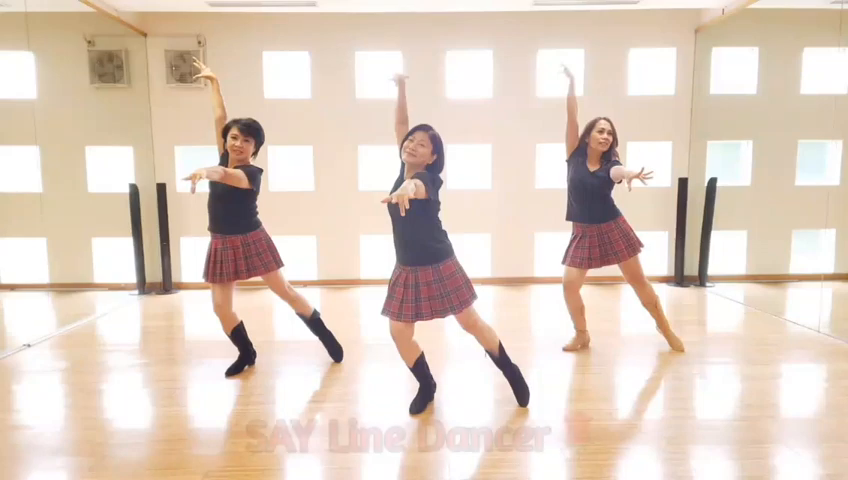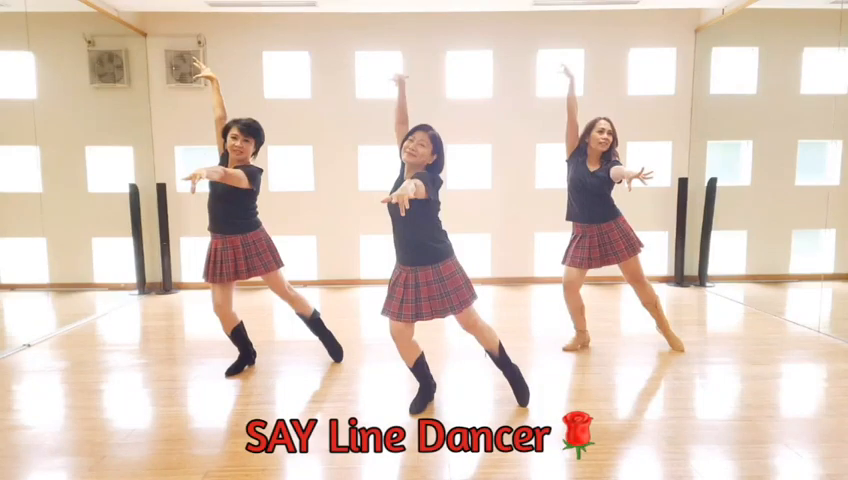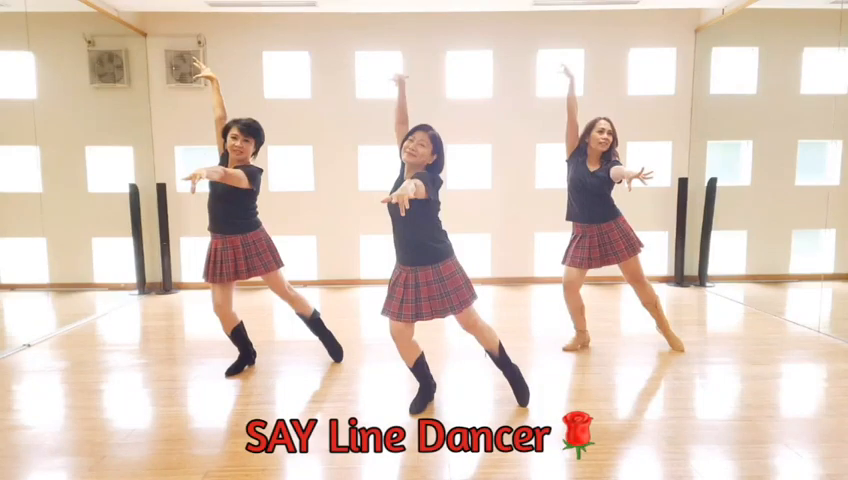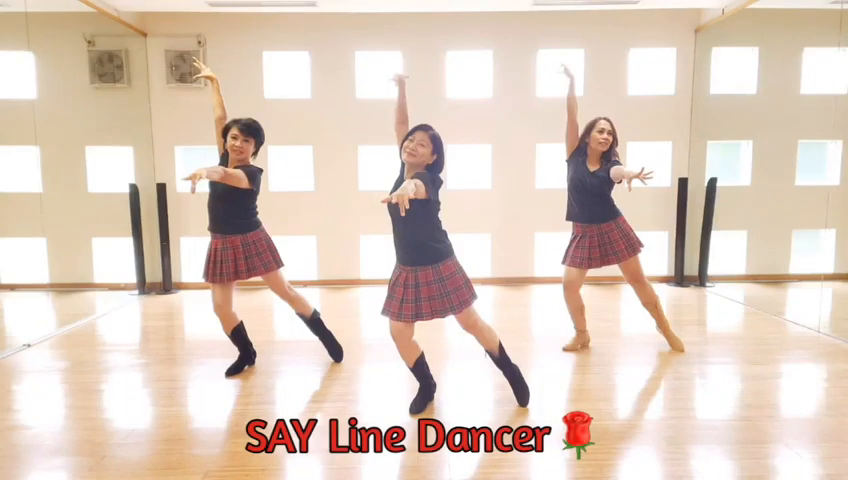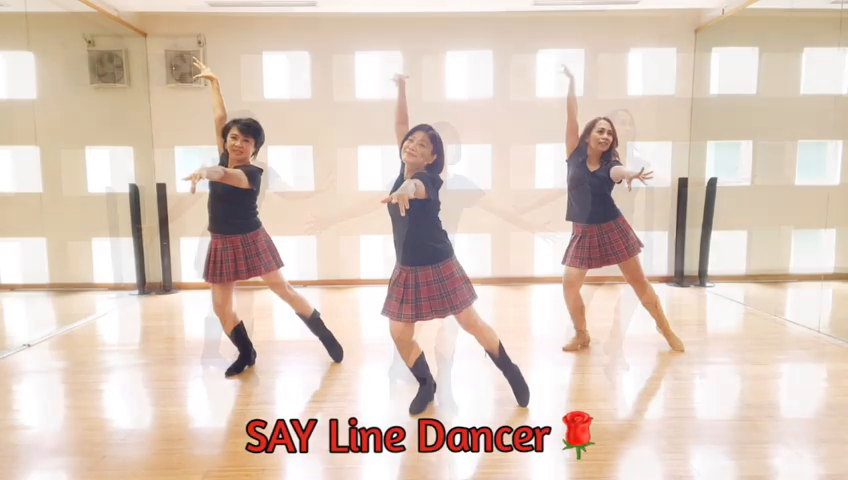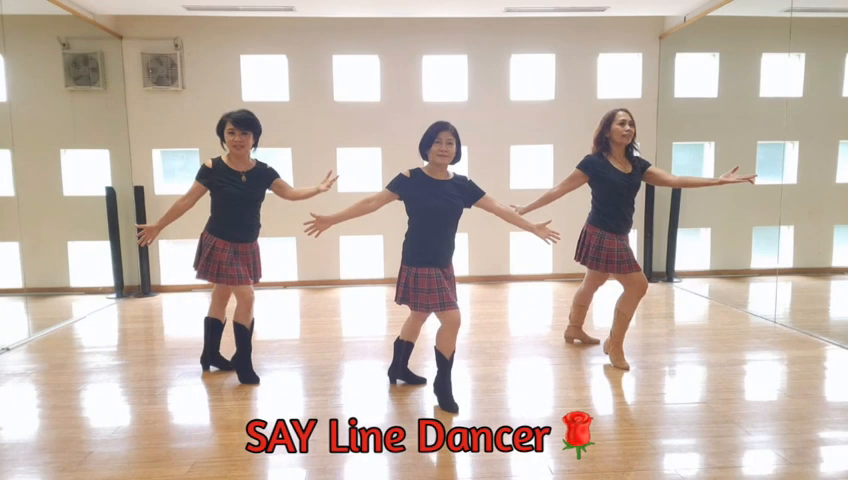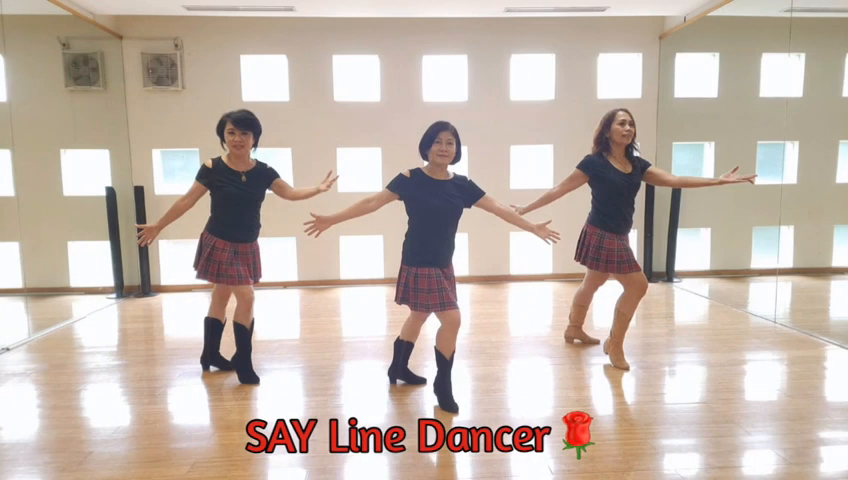
dt=0.7s
person 1, frame 1
left shoulder: (428, 179)
right shoulder: (404, 171)
left elbow: (418, 187)
right elbow: (400, 125)
left wrist: (407, 188)
right wrist: (401, 88)
left hip: (439, 266)
right hip: (407, 269)
left knee: (471, 323)
right knee: (399, 333)
left ankle: (512, 373)
right ankle: (426, 386)
person 1, frame 2
left shoulder: (427, 179)
right shoulder: (404, 171)
left elbow: (418, 187)
right elbow: (400, 125)
left wrist: (407, 188)
right wrist: (401, 89)
left hip: (439, 266)
right hip: (407, 269)
left knee: (471, 323)
right knee: (399, 333)
left ankle: (512, 373)
right ankle: (427, 386)
person 1, frame 3
left shoulder: (428, 179)
right shoulder: (404, 171)
left elbow: (418, 188)
right elbow: (400, 125)
left wrist: (407, 188)
right wrist: (401, 88)
left hip: (439, 267)
right hip: (407, 269)
left knee: (471, 323)
right knee: (399, 333)
left ankle: (511, 373)
right ankle: (426, 386)
person 1, frame 4
left shoulder: (428, 179)
right shoulder: (404, 172)
left elbow: (418, 188)
right elbow: (400, 125)
left wrist: (407, 189)
right wrist: (401, 89)
left hip: (439, 266)
right hip: (408, 270)
left knee: (471, 323)
right knee: (399, 332)
left ankle: (511, 372)
right ankle: (427, 386)
person 1, frame 5
left shoulder: (428, 179)
right shoulder: (404, 172)
left wrist: (406, 190)
left hip: (439, 266)
right hip: (408, 270)
left knee: (471, 323)
right knee: (399, 332)
left ankle: (511, 372)
right ankle: (426, 385)
person 1, frame 6
left shoulder: (462, 184)
right shoulder: (410, 179)
left elbow: (498, 208)
right elbow: (372, 202)
left wrist: (532, 227)
right wrist: (331, 219)
left hip: (442, 265)
right hip: (418, 264)
left knee: (418, 316)
right knee: (451, 319)
left ankle: (398, 368)
right ankle: (443, 384)
person 1, frame 7
left shoulder: (462, 185)
right shoulder: (410, 179)
left elbow: (497, 208)
right elbow: (372, 202)
left wrist: (532, 227)
right wrist: (331, 219)
left hip: (443, 265)
right hip: (418, 264)
left knee: (419, 316)
right knee: (451, 319)
left ankle: (398, 368)
right ankle: (443, 384)
person 2, frame 1
left shoulder: (252, 173)
right shoulder: (225, 160)
left elbow: (226, 176)
right elbow: (220, 118)
left wrist: (206, 171)
right wrist: (214, 82)
left hip: (250, 240)
right hip: (222, 243)
left knee: (284, 291)
right knee: (221, 307)
left ankle: (325, 336)
right ankle: (246, 353)
person 2, frame 2
left shoulder: (252, 173)
right shoulder: (225, 160)
left elbow: (226, 176)
right elbow: (220, 118)
left wrist: (206, 171)
right wrist: (214, 82)
left hip: (250, 240)
right hip: (223, 243)
left knee: (284, 291)
right knee: (221, 307)
left ankle: (326, 336)
right ankle: (246, 353)
person 2, frame 3
left shoulder: (252, 173)
right shoulder: (225, 159)
left elbow: (226, 176)
right elbow: (220, 117)
left wrist: (205, 171)
right wrist: (214, 82)
left hip: (250, 240)
right hip: (222, 244)
left knee: (285, 291)
right knee: (221, 306)
left ankle: (326, 336)
right ankle: (246, 353)
person 2, frame 4
left shoulder: (252, 173)
right shoulder: (224, 160)
left elbow: (226, 176)
right elbow: (220, 118)
left wrist: (206, 171)
right wrist: (214, 82)
left hip: (250, 240)
right hip: (222, 244)
left knee: (284, 291)
right knee: (221, 306)
left ankle: (326, 336)
right ankle: (246, 353)
person 2, frame 5
left shoulder: (253, 173)
right shoulder: (224, 161)
left elbow: (226, 176)
right elbow: (220, 118)
left wrist: (206, 172)
right wrist: (214, 82)
left hip: (249, 240)
right hip: (222, 244)
left knee: (284, 290)
right knee: (221, 306)
left ankle: (326, 336)
right ankle: (246, 353)
person 2, frame 6
left shoulder: (264, 172)
right shoulder: (212, 168)
left elbow: (290, 193)
right elbow: (187, 201)
left wrist: (318, 189)
right wrist: (158, 225)
left hip: (247, 247)
right hip: (219, 244)
left knee: (222, 297)
right knee: (245, 297)
left ankle: (211, 354)
right ankle: (243, 362)
person 2, frame 7
left shoulder: (264, 172)
right shoulder: (212, 168)
left elbow: (290, 193)
right elbow: (187, 200)
left wrist: (317, 189)
right wrist: (158, 225)
left hip: (247, 247)
right hip: (219, 244)
left knee: (221, 297)
right knee: (245, 296)
left ankle: (211, 355)
right ankle: (243, 362)
person 3, frame 1
left shoulder: (610, 165)
right shoulder: (575, 156)
left elbow: (619, 172)
right elbow: (571, 117)
left wrist: (630, 174)
right wrist: (571, 83)
left hip: (612, 228)
right hip: (583, 232)
left knee: (638, 280)
right knee: (569, 285)
left ankle: (665, 328)
right ankle: (581, 334)
person 3, frame 2
left shoulder: (610, 165)
right shoulder: (575, 156)
left elbow: (619, 172)
right elbow: (572, 116)
left wrist: (630, 174)
right wrist: (571, 83)
left hip: (612, 228)
right hip: (583, 232)
left knee: (638, 280)
right knee: (569, 284)
left ankle: (665, 328)
right ankle: (582, 334)
person 3, frame 3
left shoulder: (611, 165)
right shoulder: (575, 156)
left elbow: (619, 172)
right elbow: (571, 116)
left wrist: (630, 175)
right wrist: (571, 82)
left hip: (612, 228)
right hip: (583, 232)
left knee: (638, 280)
right knee: (569, 284)
left ankle: (665, 328)
right ankle: (581, 334)
person 3, frame 4
left shoulder: (610, 165)
right shoulder: (575, 156)
left elbow: (619, 172)
right elbow: (572, 116)
left wrist: (630, 175)
right wrist: (571, 82)
left hip: (612, 228)
right hip: (584, 232)
left knee: (638, 280)
right knee: (569, 284)
left ankle: (665, 328)
right ankle: (582, 334)
person 3, frame 5
left shoulder: (610, 165)
right shoulder: (576, 157)
left elbow: (619, 172)
right elbow: (571, 118)
left wrist: (631, 175)
right wrist: (571, 82)
left hip: (613, 229)
right hip: (585, 232)
left knee: (638, 282)
right knee: (569, 284)
left ankle: (666, 330)
right ankle: (581, 335)
person 3, frame 6
left shoulder: (637, 164)
right shoulder: (594, 162)
left elbow: (674, 180)
right elbow: (560, 189)
left wrist: (719, 180)
right wrist: (526, 209)
left hip: (617, 237)
right hip: (601, 235)
left knee: (591, 284)
right knee: (637, 285)
right ankle: (615, 344)
person 3, frame 7
left shoulder: (637, 164)
right shoulder: (594, 163)
left elbow: (674, 180)
right elbow: (560, 189)
left wrist: (718, 181)
right wrist: (526, 208)
left hip: (618, 237)
right hip: (601, 236)
left knee: (591, 284)
right knee: (636, 285)
right ankle: (615, 345)
